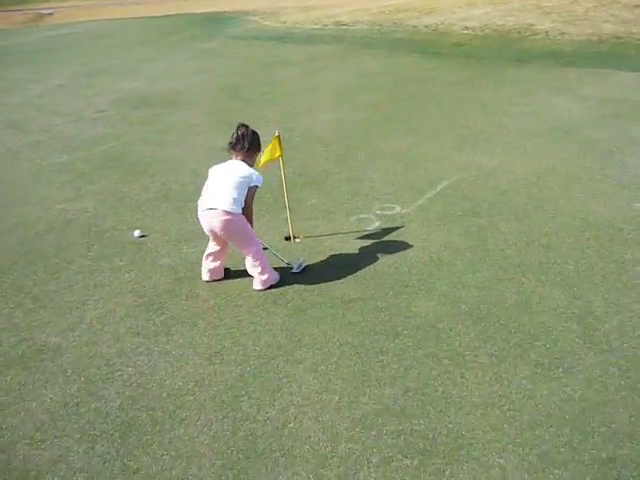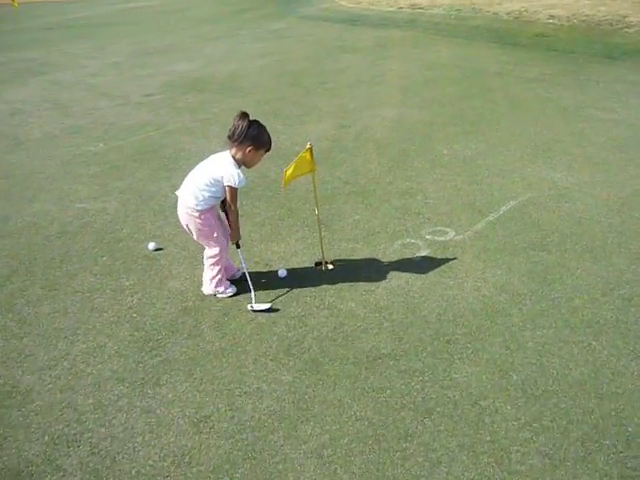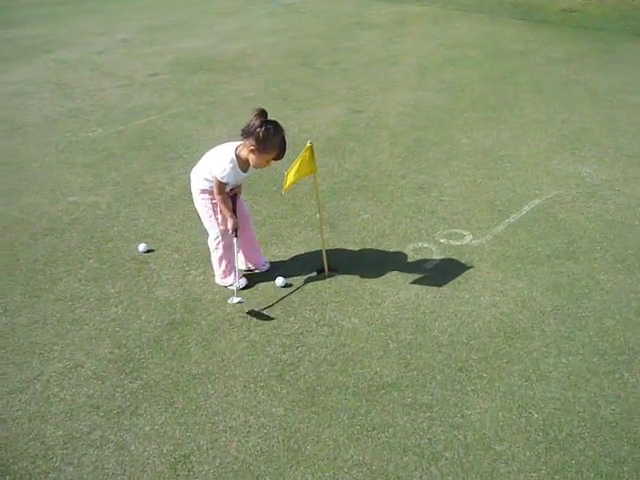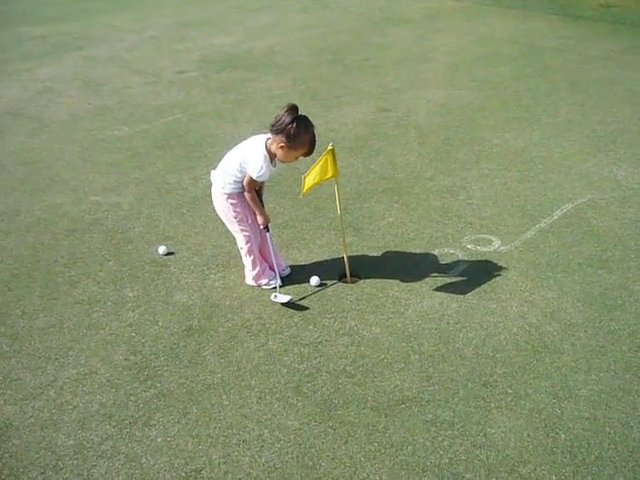
dt=1s
person 1, frame 1
left shoulder: (217, 168)
right shoulder: (253, 175)
left elbow: (203, 193)
right elbow: (248, 206)
right wrist: (249, 228)
left hip: (204, 214)
right hip: (226, 216)
left knee: (217, 243)
right knee: (251, 246)
left ankle: (211, 271)
person 1, frame 2
left shoulder: (224, 156)
right shoulder: (234, 174)
right elbow: (232, 206)
left wrist: (230, 230)
right wrist: (235, 231)
left hip: (190, 202)
right hip: (195, 210)
left knee: (222, 236)
right knee: (217, 245)
left ankle: (225, 271)
right ankle: (214, 284)
person 1, frame 3
left shoulder: (244, 151)
right shoulder: (226, 165)
right elbow: (219, 193)
left wrist: (237, 186)
right wrist: (230, 217)
left hip: (227, 187)
right hip: (206, 190)
left knee: (244, 223)
right knee: (221, 232)
left ankle: (250, 261)
right ankle: (225, 275)
person 1, frame 4
left shoulder: (270, 140)
right shoulder: (260, 164)
right elbow: (248, 189)
left wrist: (260, 203)
right wrist: (261, 213)
left hip: (241, 186)
right hip: (228, 193)
left knee: (261, 229)
right knee: (248, 234)
left ankle: (273, 265)
right ankle: (258, 276)
